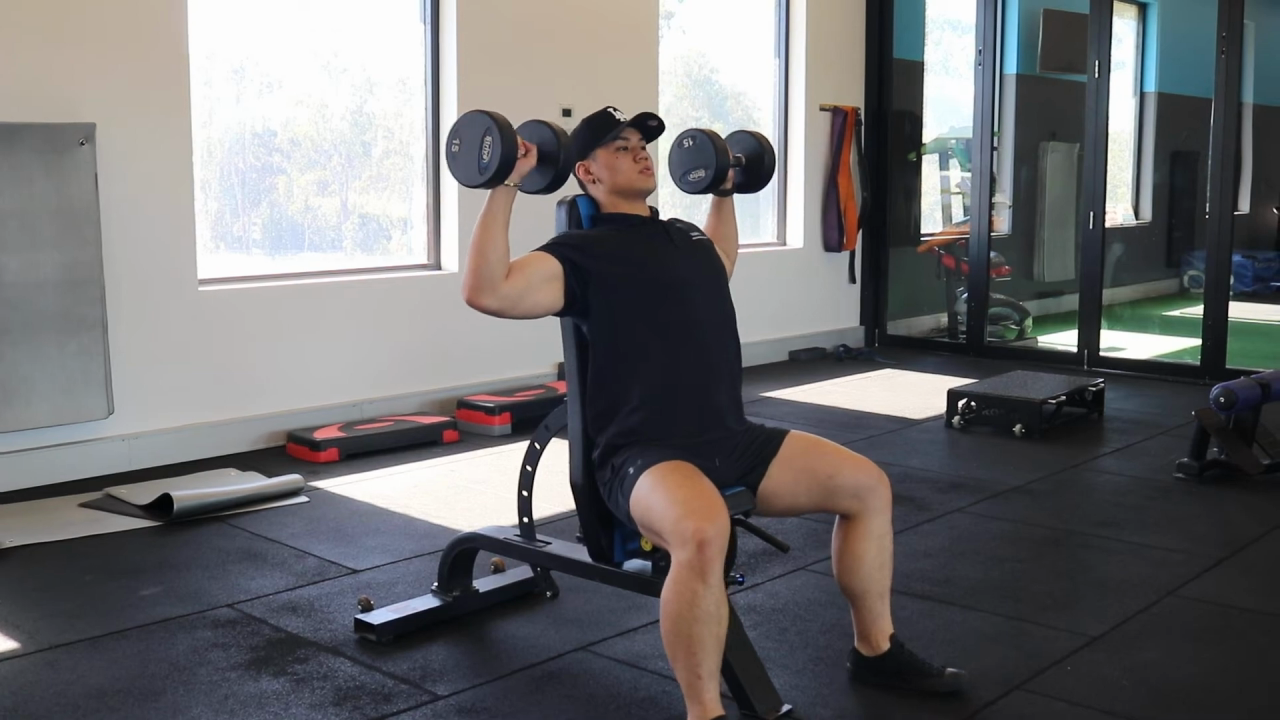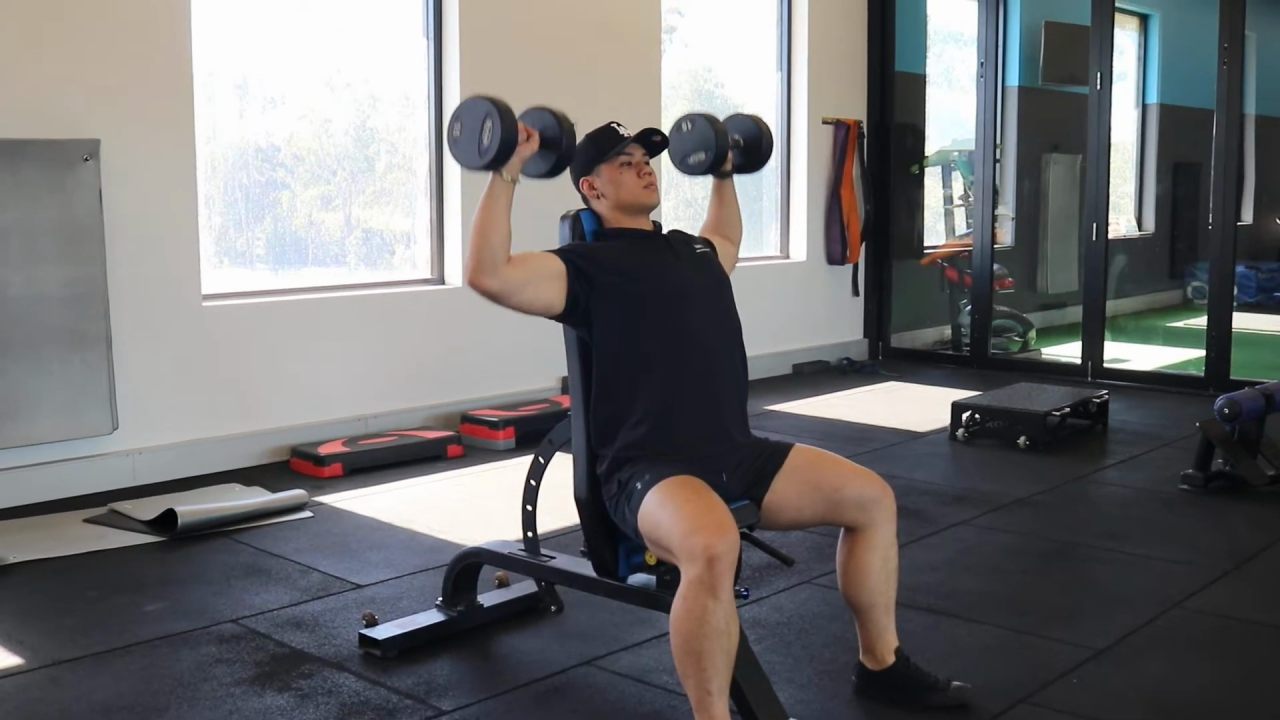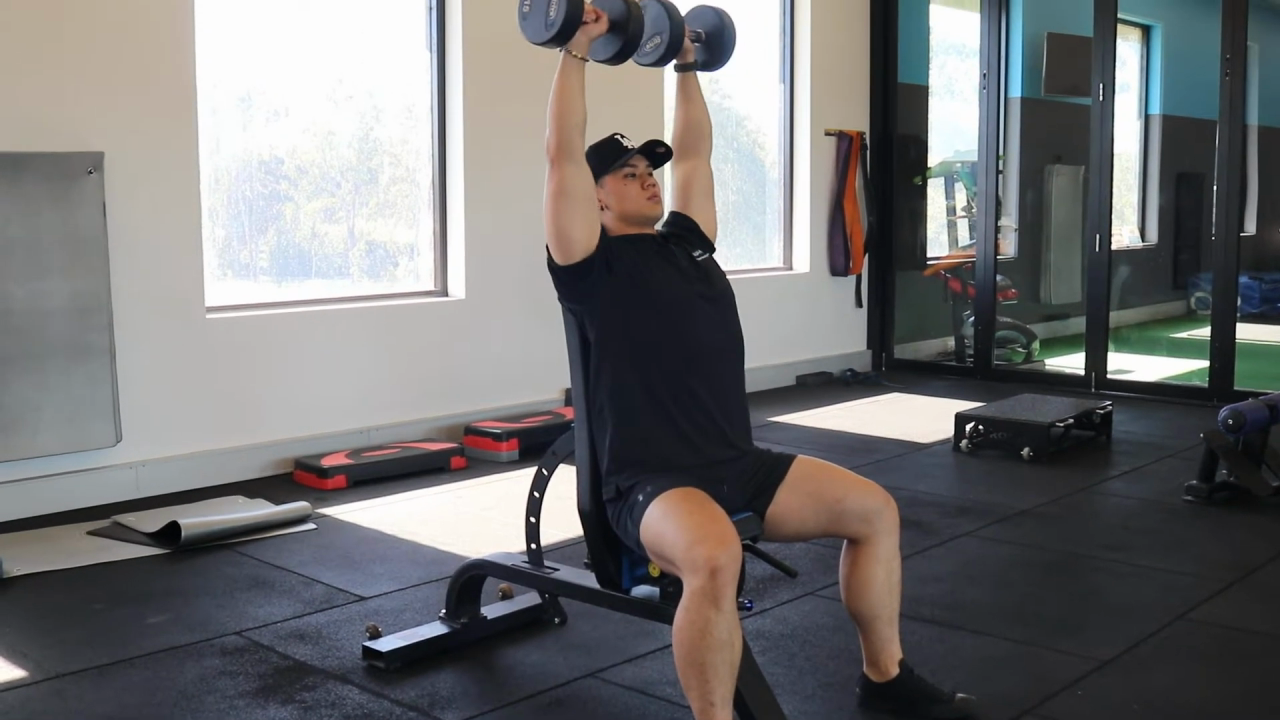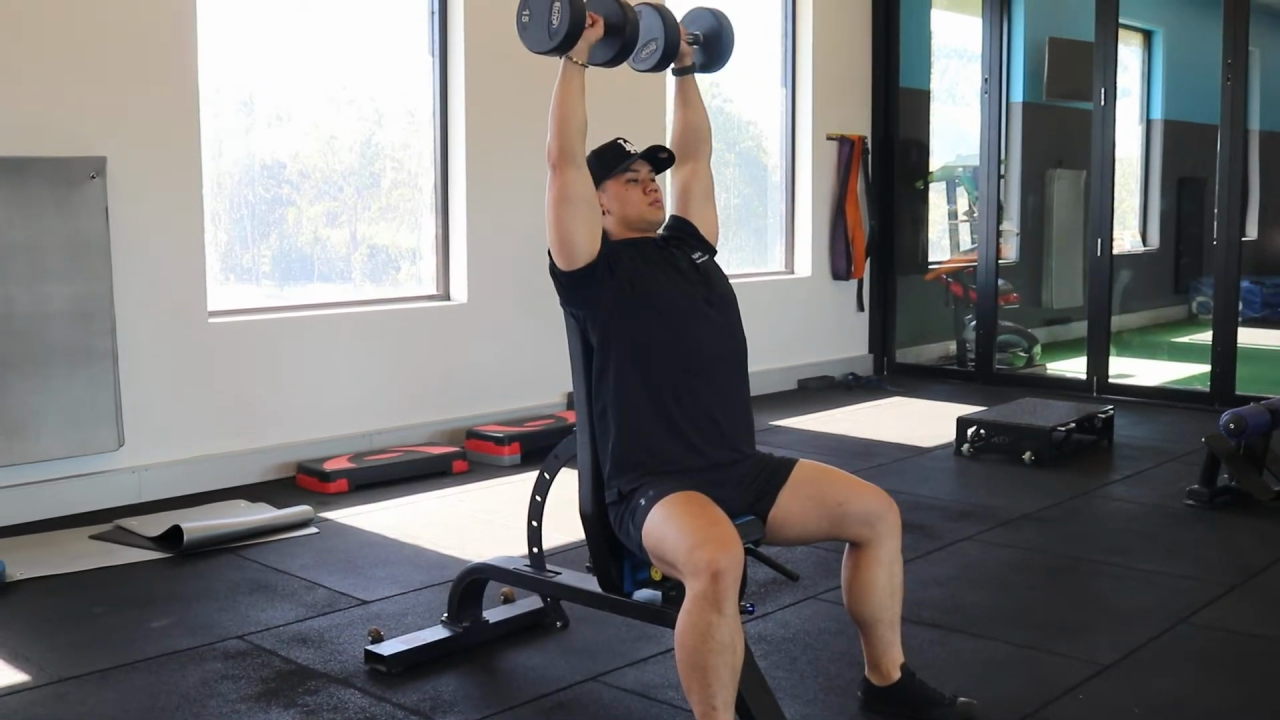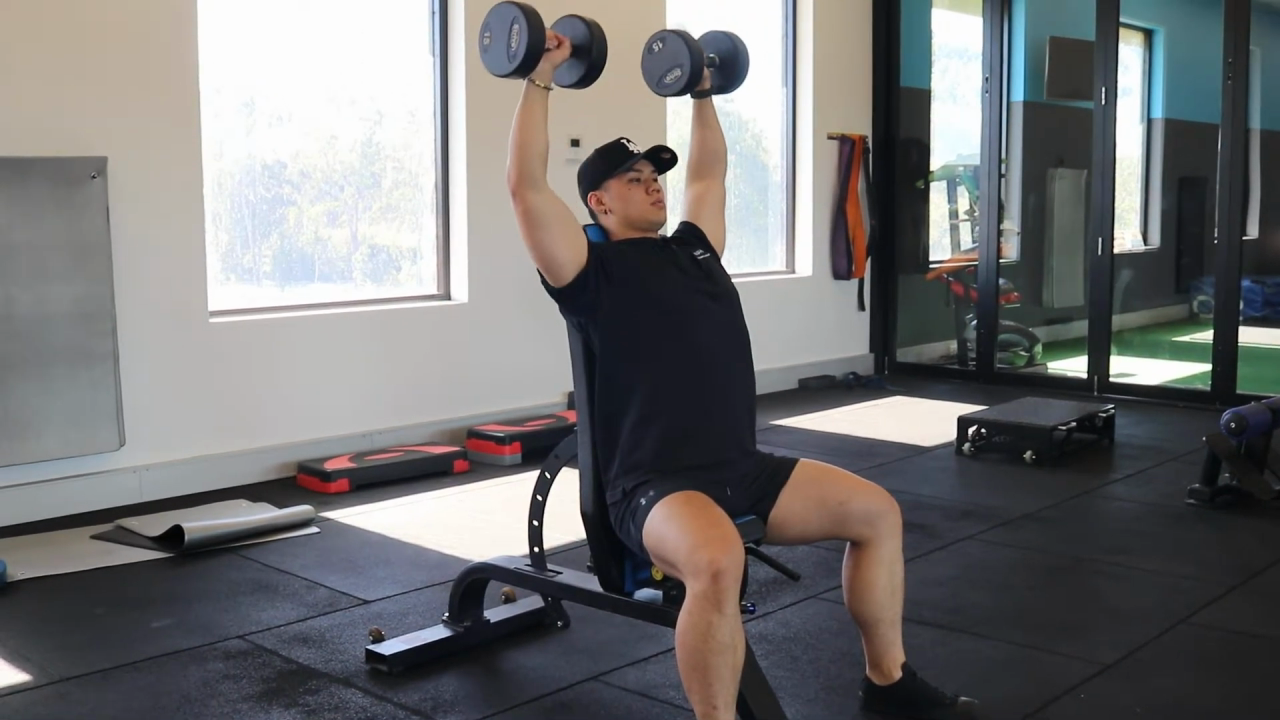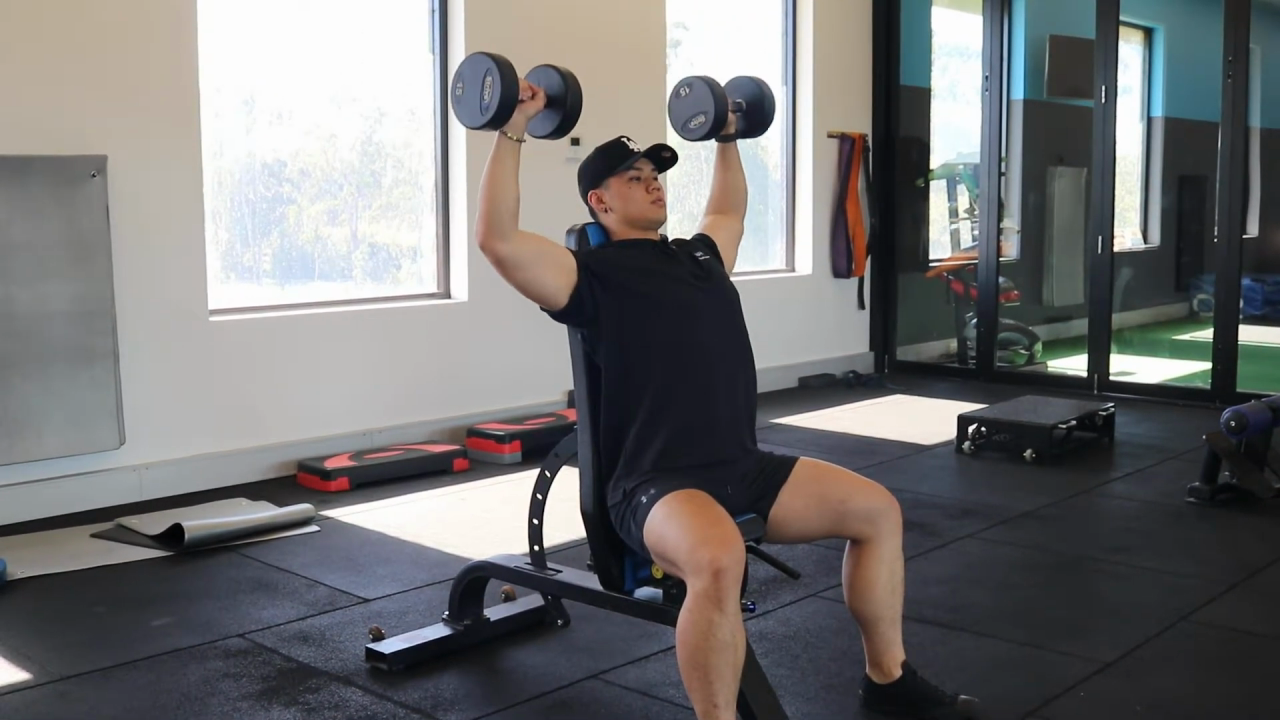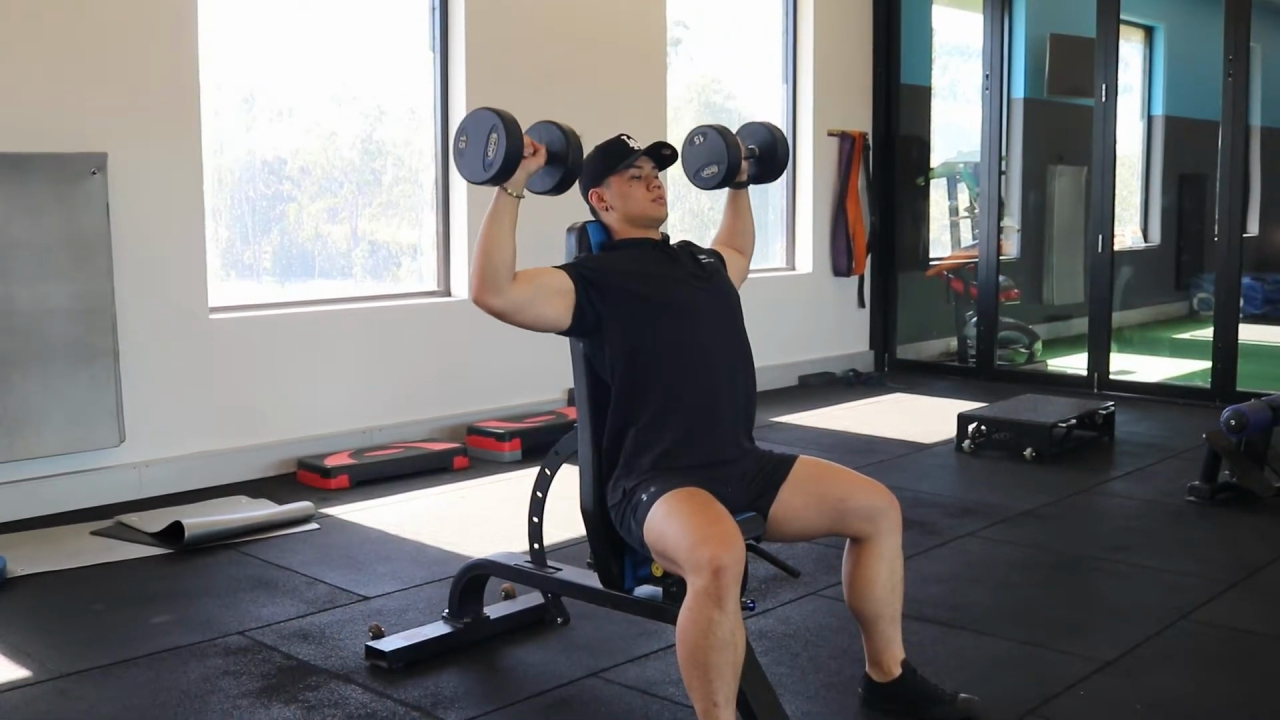
dt=0.7s
person 1, frame 1
left shoulder: (684, 235)
right shoulder: (584, 252)
left elbow: (722, 262)
right elbow: (486, 291)
left wrist: (723, 191)
right wrist: (505, 187)
left hip: (731, 438)
right hip: (646, 454)
left knee: (868, 485)
right knee: (702, 534)
left ankle: (875, 649)
person 1, frame 2
left shoulder: (686, 248)
right shoulder: (588, 263)
left elbow: (726, 244)
right elbow: (487, 275)
left wrist: (722, 173)
right wrist: (506, 172)
left hip: (737, 453)
right hip: (651, 468)
left knee: (870, 498)
right knee: (712, 548)
left ankle: (881, 663)
person 1, frame 3
left shoulder: (686, 241)
right shoulder: (596, 264)
left elbow: (695, 151)
right elbow: (563, 156)
left wrist: (686, 67)
right wrist: (577, 49)
left hip: (737, 463)
right hip: (653, 481)
left knee: (875, 510)
right knee: (716, 560)
person 1, frame 4
left shoulder: (687, 245)
right shoulder: (596, 268)
left elbow: (695, 155)
right elbow: (564, 160)
left wrist: (683, 70)
right wrist: (577, 54)
left hip: (740, 468)
right hip: (656, 485)
left knee: (876, 513)
right knee: (717, 563)
person 1, frame 5
left shoulder: (692, 248)
right shoulder: (597, 272)
left elbow: (710, 173)
right elbow: (526, 187)
left wrist: (700, 94)
right wrist: (540, 78)
left hip: (742, 469)
right hip: (656, 485)
left knee: (877, 512)
right knee: (718, 562)
person 1, frame 6
left shoulder: (696, 256)
right shoulder: (596, 274)
left elbow: (731, 211)
right elbow: (497, 238)
left wrist: (725, 140)
right wrist: (511, 133)
left hip: (743, 467)
right hip: (658, 483)
left knee: (877, 510)
right knee: (718, 562)
person 1, frame 7
left shoulder: (697, 258)
right shoulder: (597, 276)
left elbow: (736, 257)
right elbow: (494, 292)
left wrist: (738, 186)
right wrist: (512, 186)
left hip: (744, 465)
right hip: (658, 481)
left knee: (878, 509)
right knee: (718, 561)
